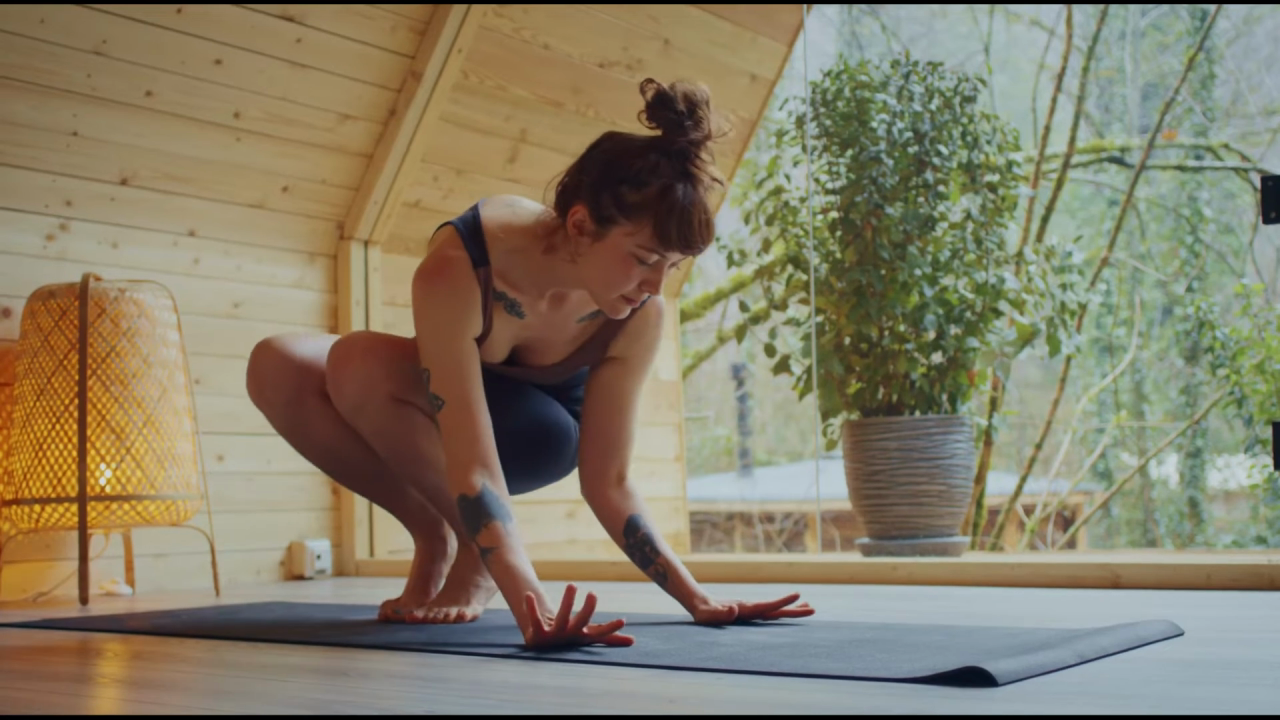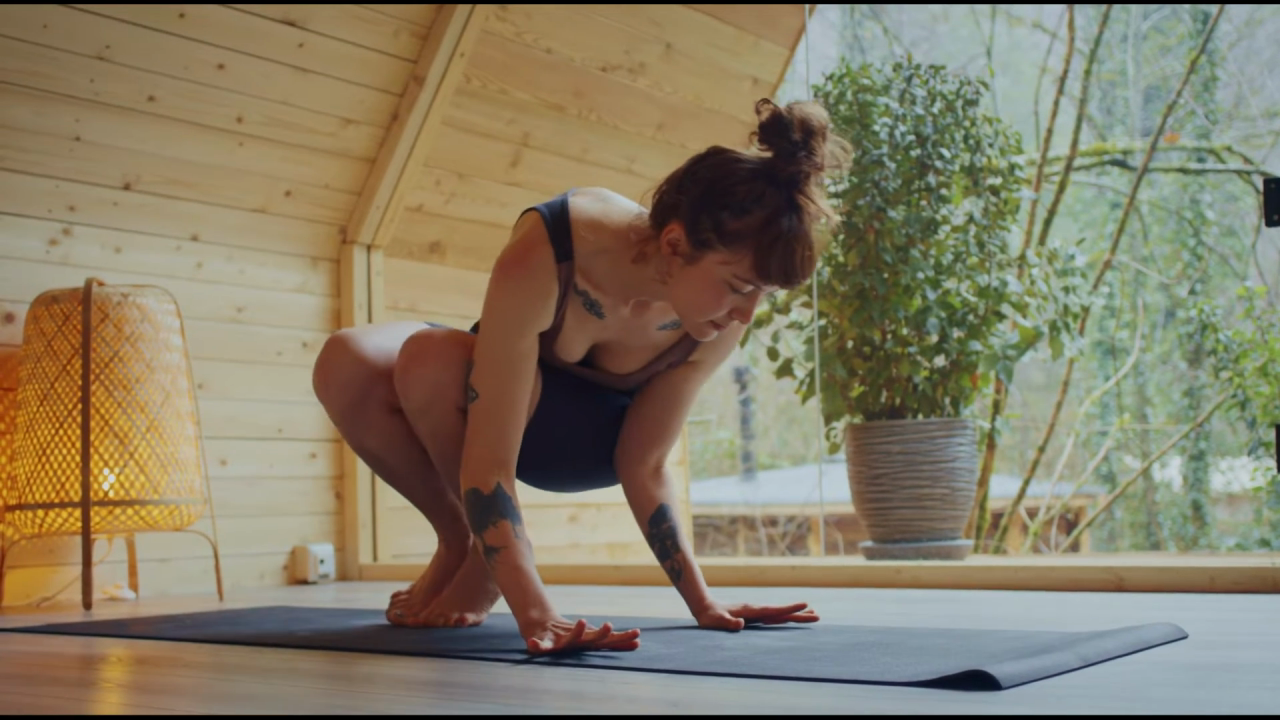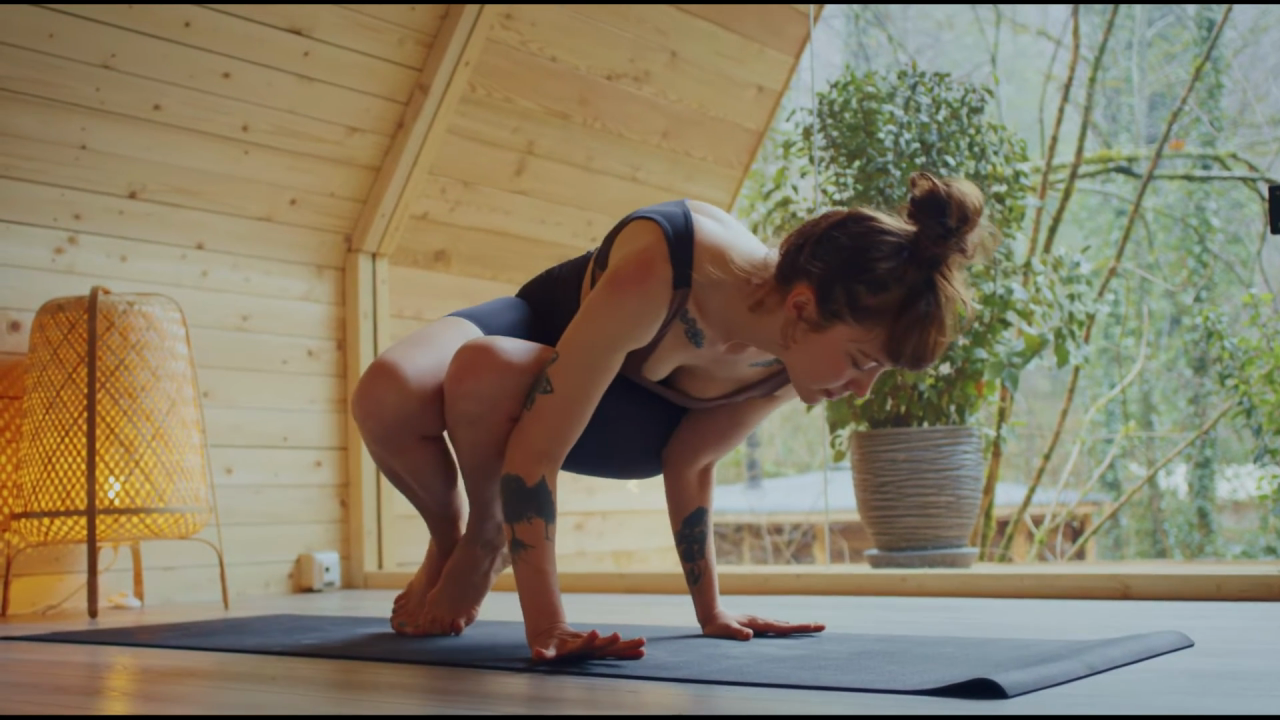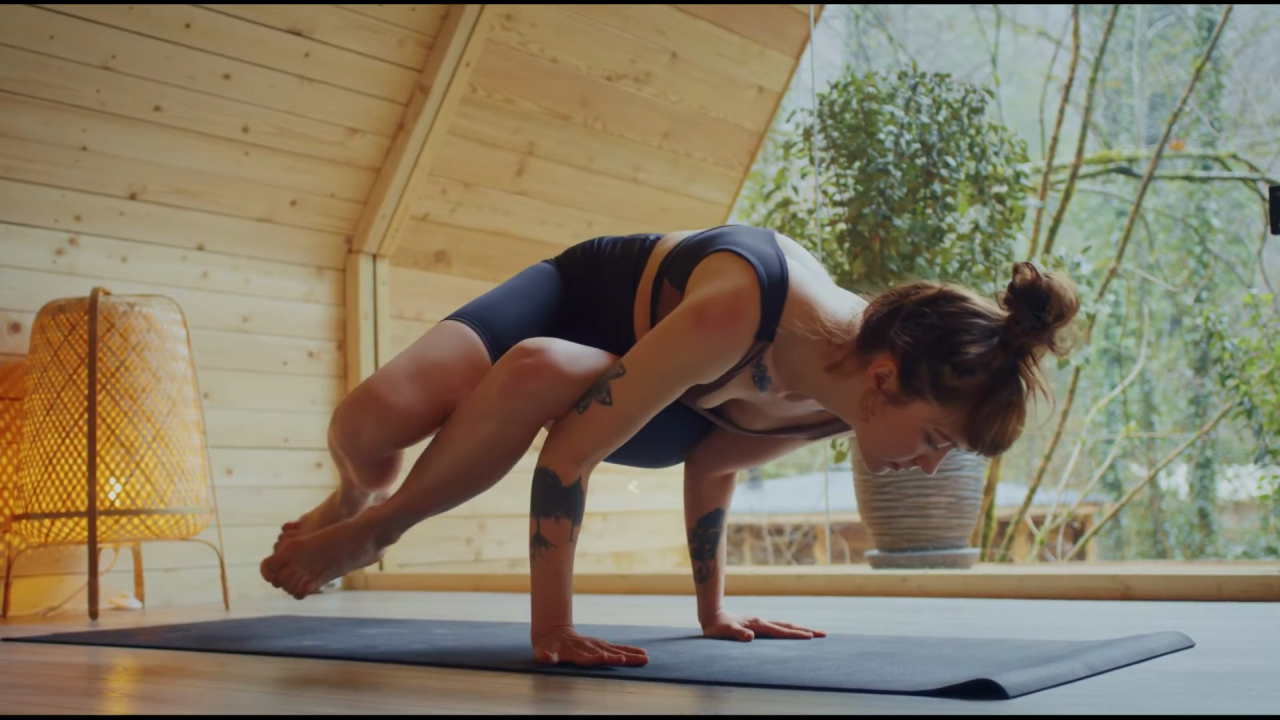
dt=1s
person 1, frame 1
left shoulder: (640, 317)
right shoulder: (455, 269)
left elbow: (608, 484)
right elbow: (474, 468)
left wrist: (696, 599)
right wrist: (531, 607)
left hip: (542, 430)
right hip: (435, 418)
left knee: (358, 367)
right knee: (276, 369)
left ankle: (475, 560)
right ankle: (435, 538)
person 1, frame 2
left shoulder: (719, 325)
right shoulder: (540, 259)
left elbow: (643, 467)
right elbow: (489, 461)
left wrist: (703, 603)
right wrist: (536, 615)
left hip: (591, 436)
right hip: (489, 396)
left knee: (432, 365)
right knee: (345, 364)
left ankle: (487, 565)
right ankle: (458, 541)
person 1, frame 3
left shoulder: (799, 353)
right shoulder: (654, 273)
left elbow: (689, 464)
right elbow: (535, 447)
left wrist: (711, 609)
right wrist: (546, 625)
left hip: (629, 413)
right hip: (541, 331)
right knee: (388, 393)
left ankle: (486, 542)
right ankle: (456, 540)
person 1, frame 4
left shoulder: (853, 397)
right shoulder: (737, 310)
left elbow: (713, 464)
right elbow: (569, 450)
left wrist: (712, 609)
right wrist: (551, 627)
left hip: (662, 402)
right hip: (581, 293)
right knee: (370, 422)
right ankle: (362, 507)
